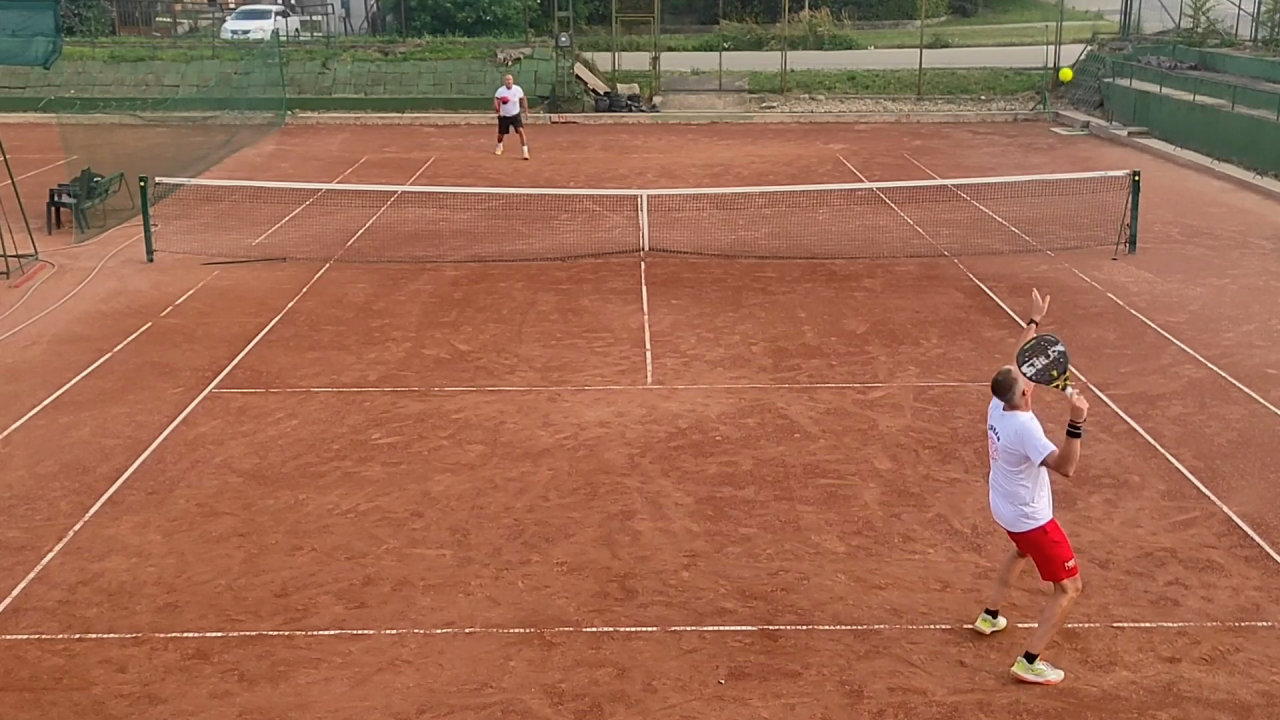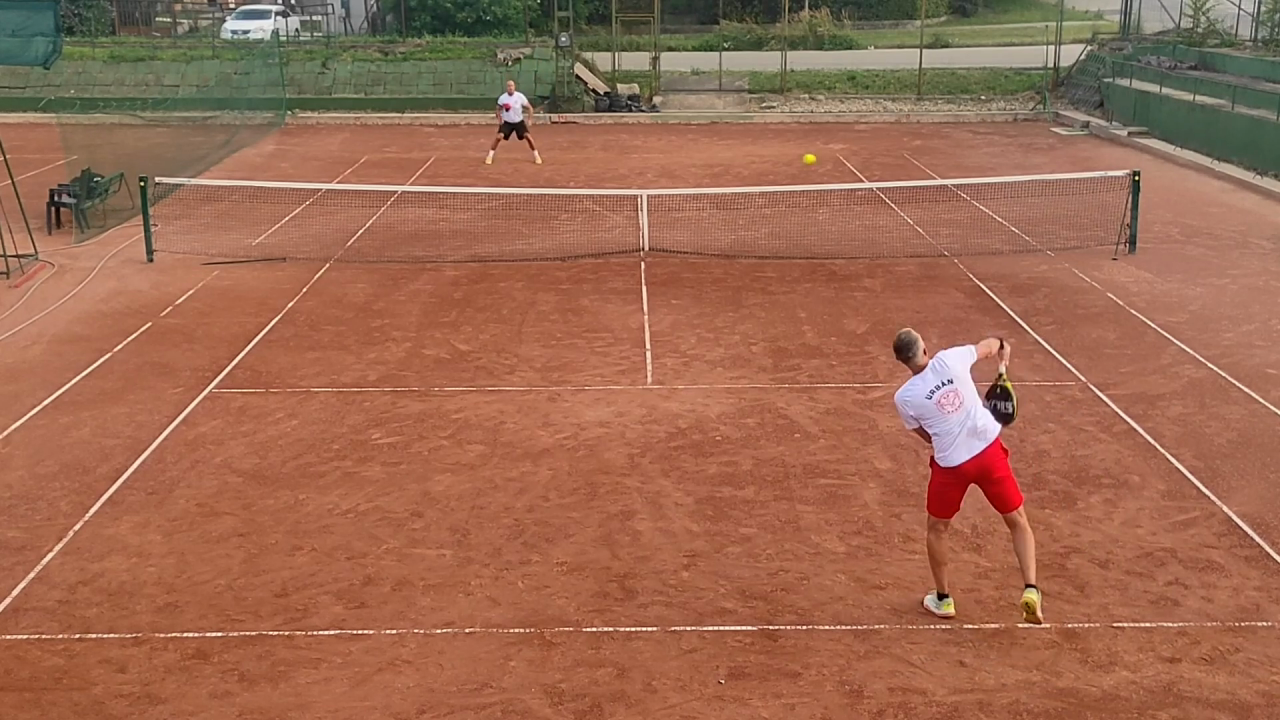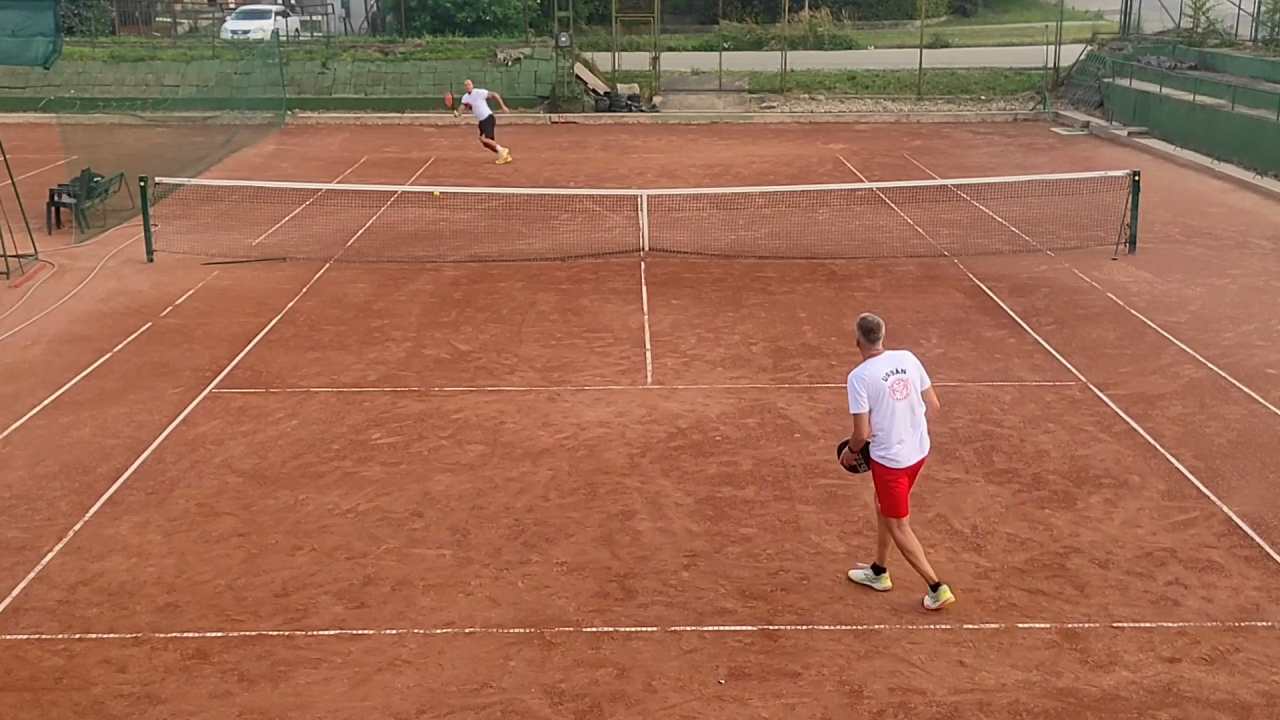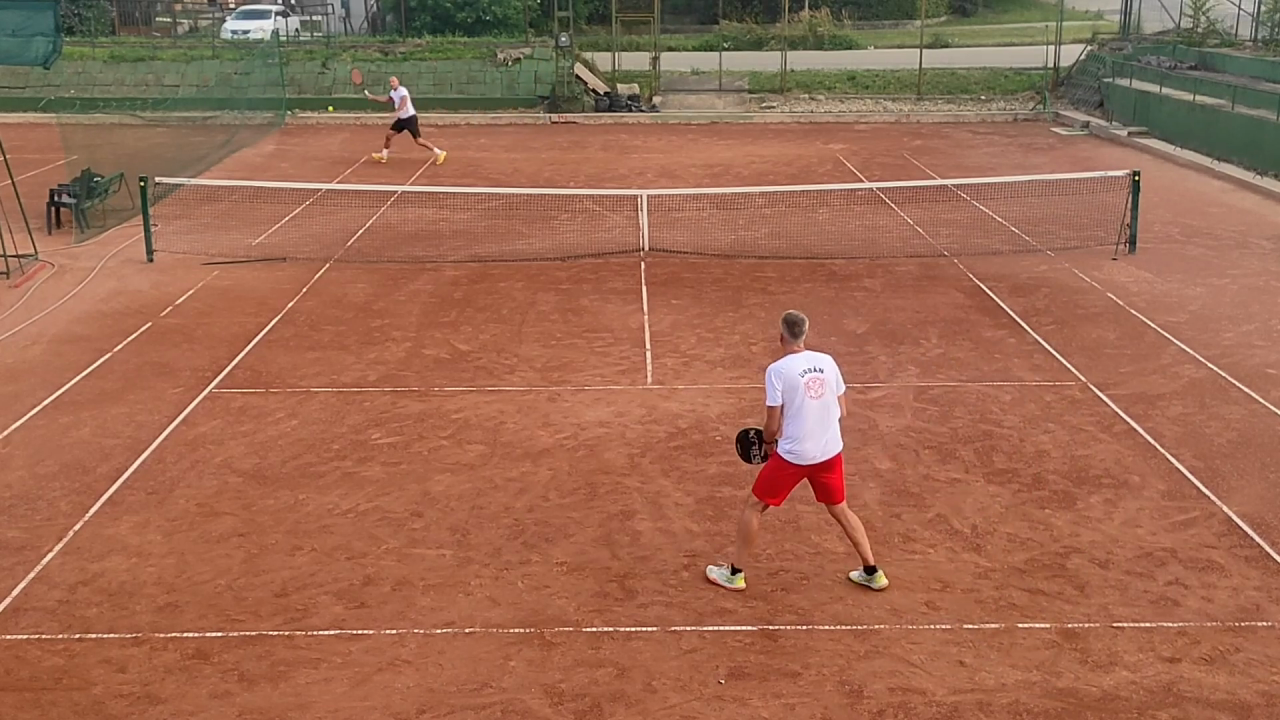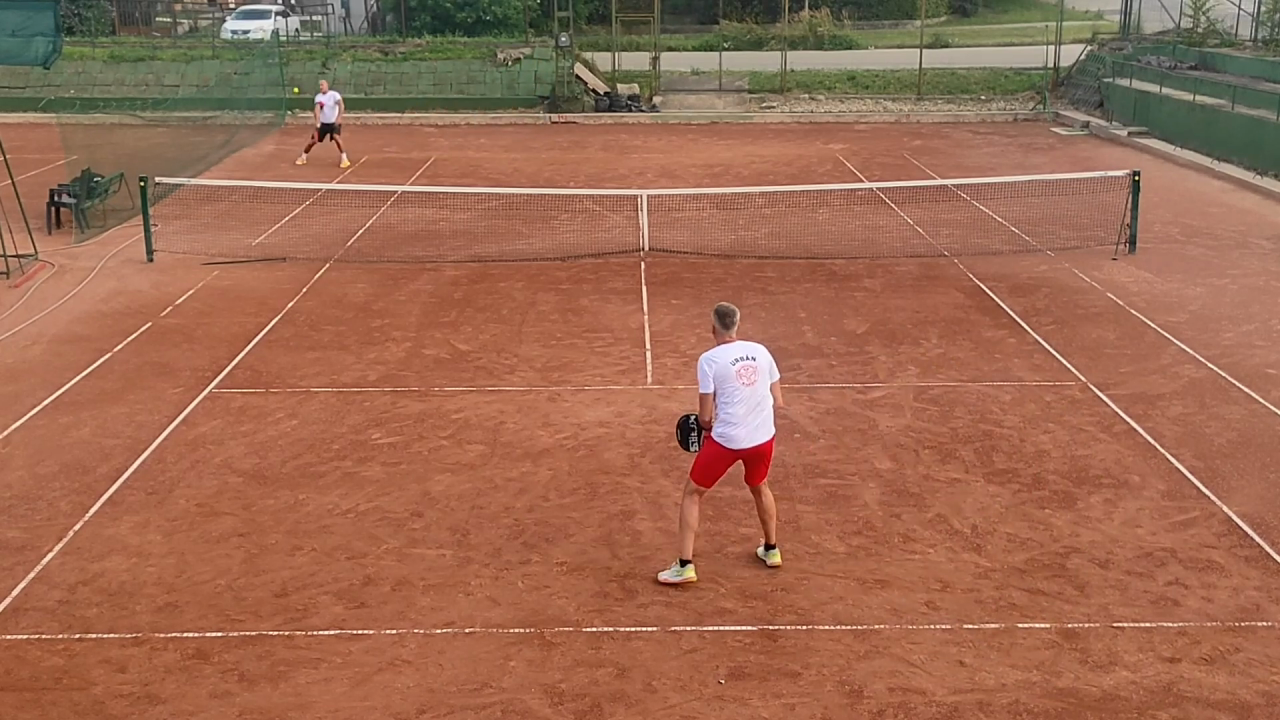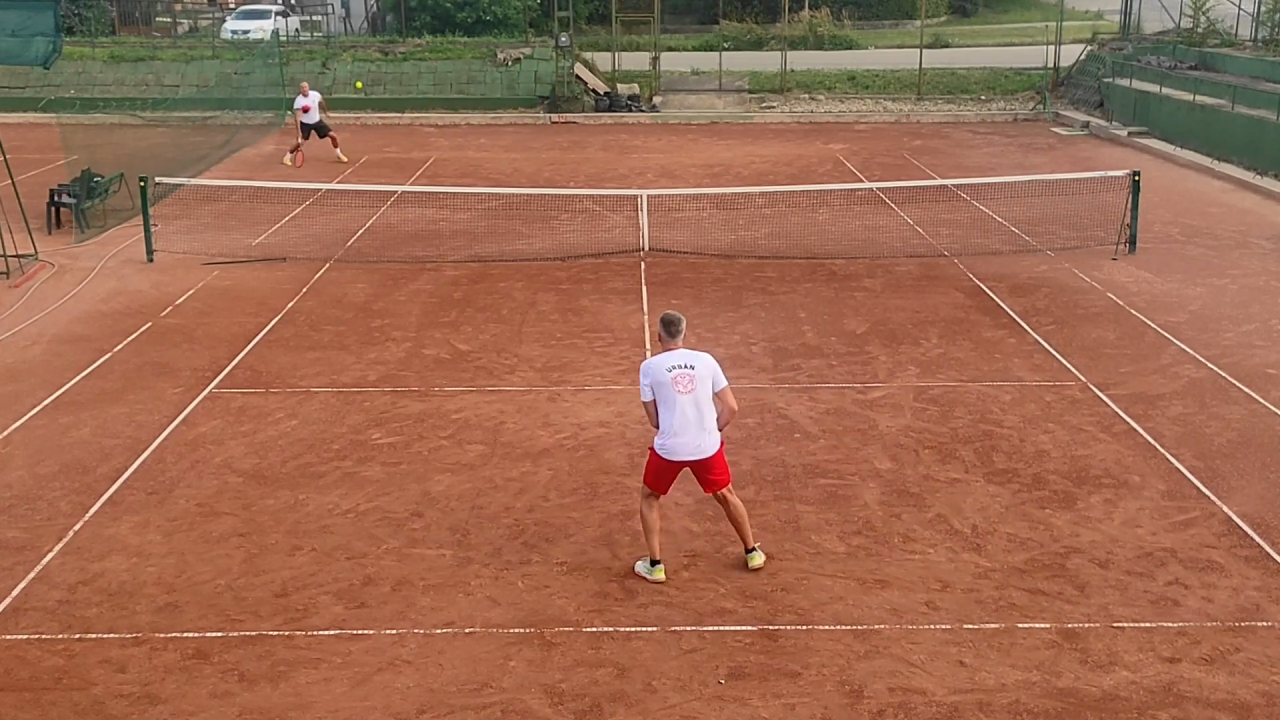
dt=0.5s
person 1, frame 1
left shoulder: (996, 407)
right shoulder: (1025, 428)
left elbow: (1014, 363)
right elbow: (1064, 466)
left wrist: (1033, 320)
right wrist: (1076, 423)
left hip: (1004, 509)
right hip: (1032, 518)
left knee: (1023, 550)
right knee: (1068, 587)
left ankle: (990, 615)
right ankle: (1030, 661)
person 1, frame 2
left shoulder: (905, 397)
right shoulder: (949, 360)
left elbow: (926, 436)
right elbow: (986, 347)
right wrist: (1002, 346)
left hip: (951, 465)
right hip: (987, 450)
left knee: (937, 529)
right knee: (1018, 523)
left ankle: (942, 598)
right ankle: (1031, 591)
person 1, frame 3
left shoulder: (859, 377)
right shoulder: (908, 359)
left elbow: (862, 433)
right elbow: (933, 405)
left wrist: (850, 452)
left hip: (890, 458)
right hip: (919, 450)
left knee: (897, 525)
right knee: (886, 510)
left ankle: (937, 589)
right ankle: (878, 571)
person 1, frame 4
left shoulder: (777, 370)
right shoulder: (827, 362)
left elbow: (773, 426)
right elbow: (841, 411)
left wrist: (770, 440)
left hip: (793, 455)
right hip: (830, 451)
left knee: (753, 506)
right knee: (839, 509)
left ankle: (734, 573)
right ankle: (872, 573)
person 1, frame 5
left shoulder: (709, 359)
right shoulder: (761, 352)
left elbow: (706, 416)
right elbow: (778, 401)
left wrist: (708, 426)
left hip: (727, 439)
right hip: (763, 436)
left knee: (692, 494)
right knee: (759, 487)
left ankle: (684, 566)
right ankle: (771, 550)
person 1, frame 6
left shoulder: (650, 367)
right shoulder: (707, 361)
left elbow: (654, 421)
right elbow: (731, 408)
left hip: (669, 449)
right hip: (707, 447)
left knee: (648, 498)
right knee: (726, 495)
left ankle: (655, 566)
right ankle: (752, 552)
